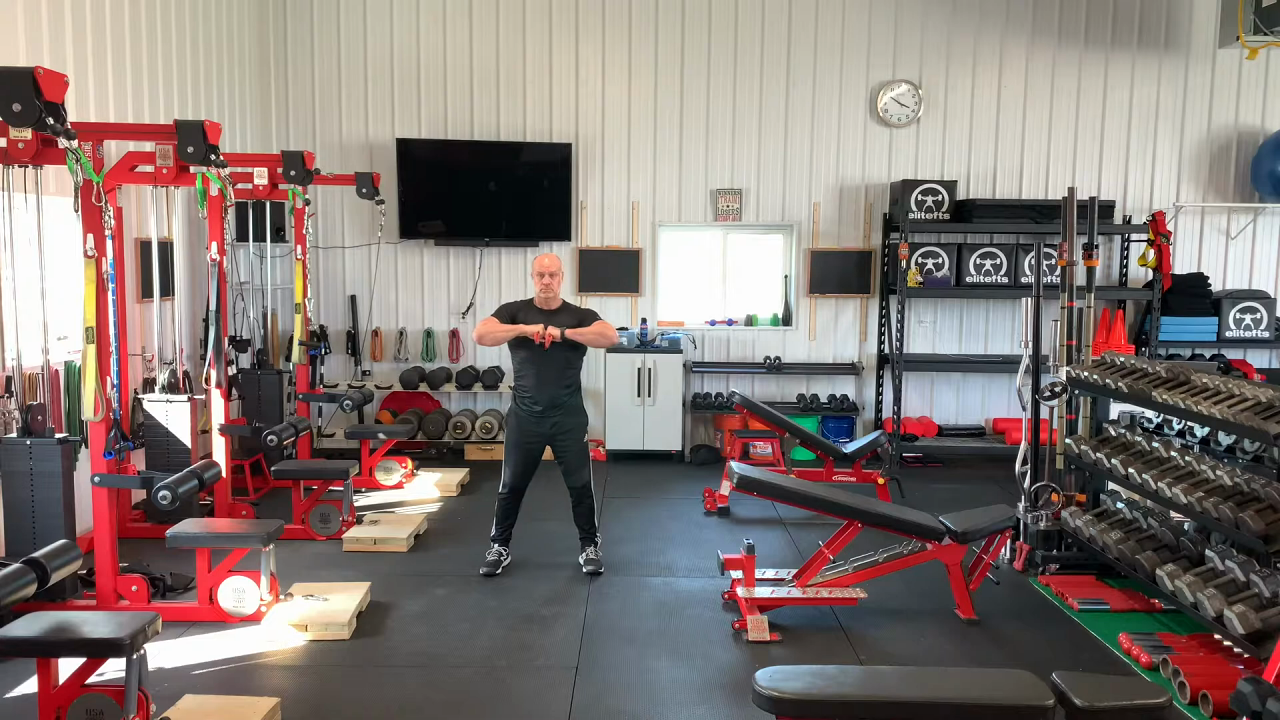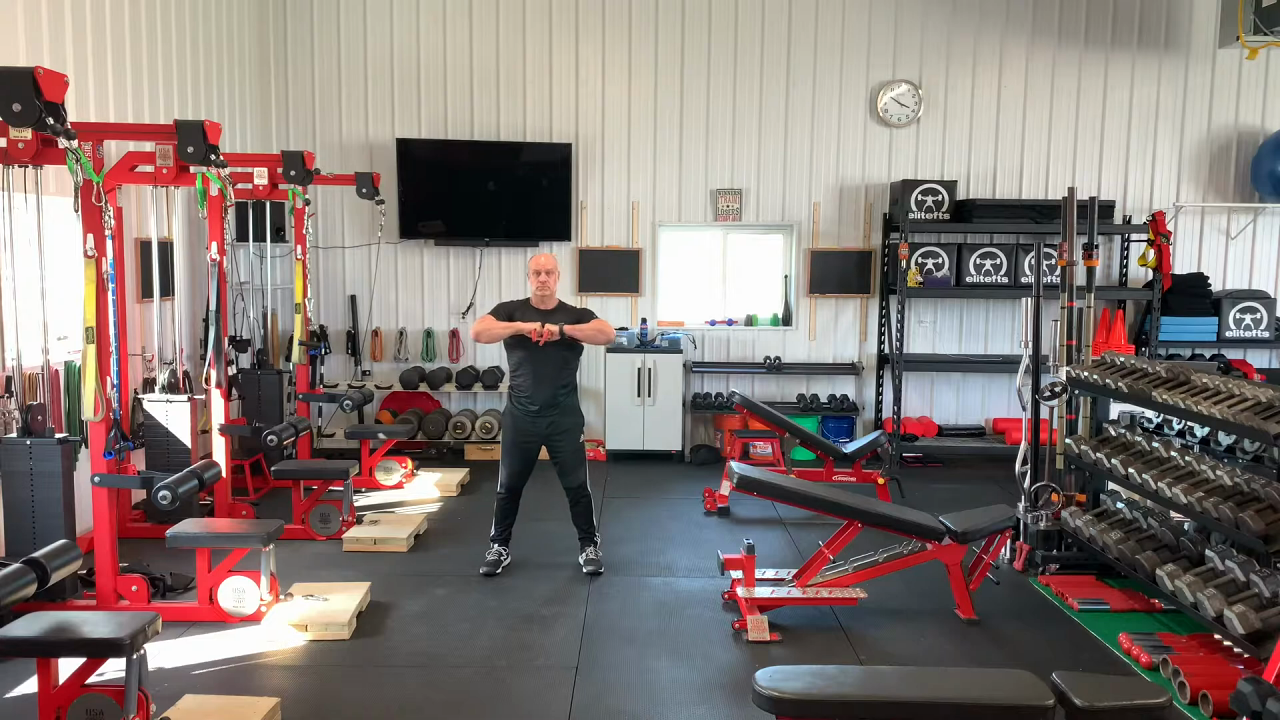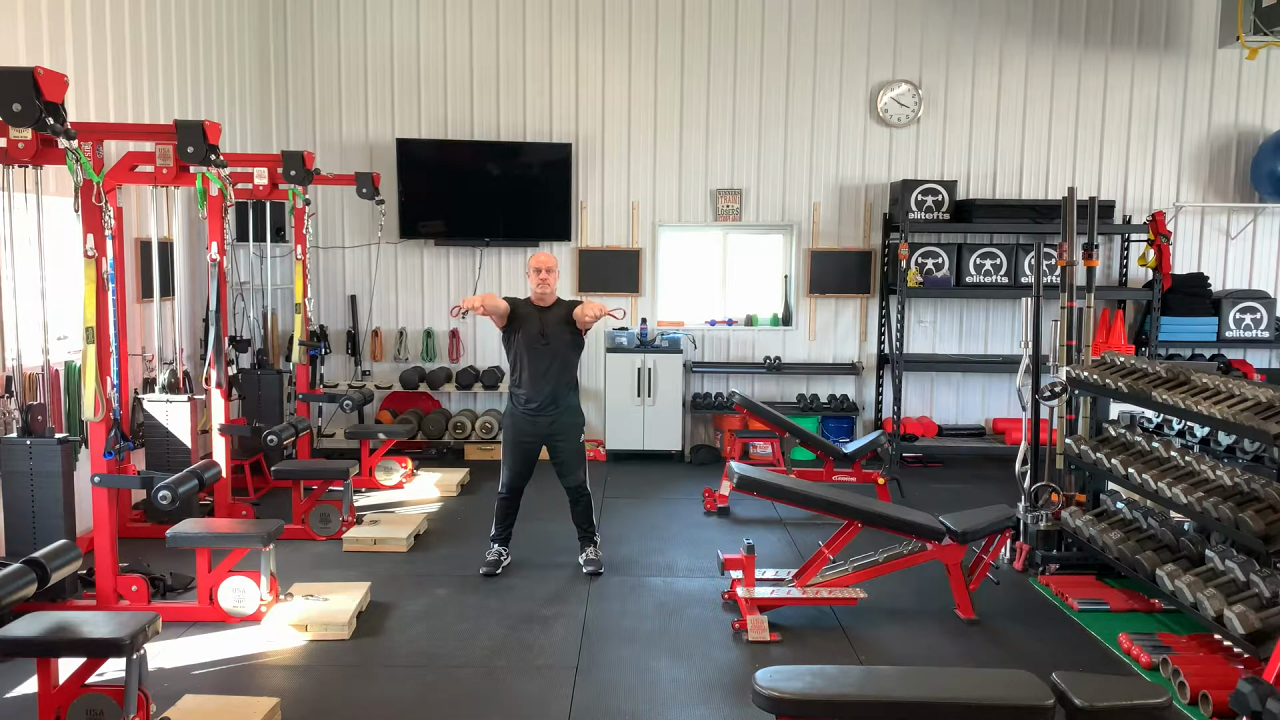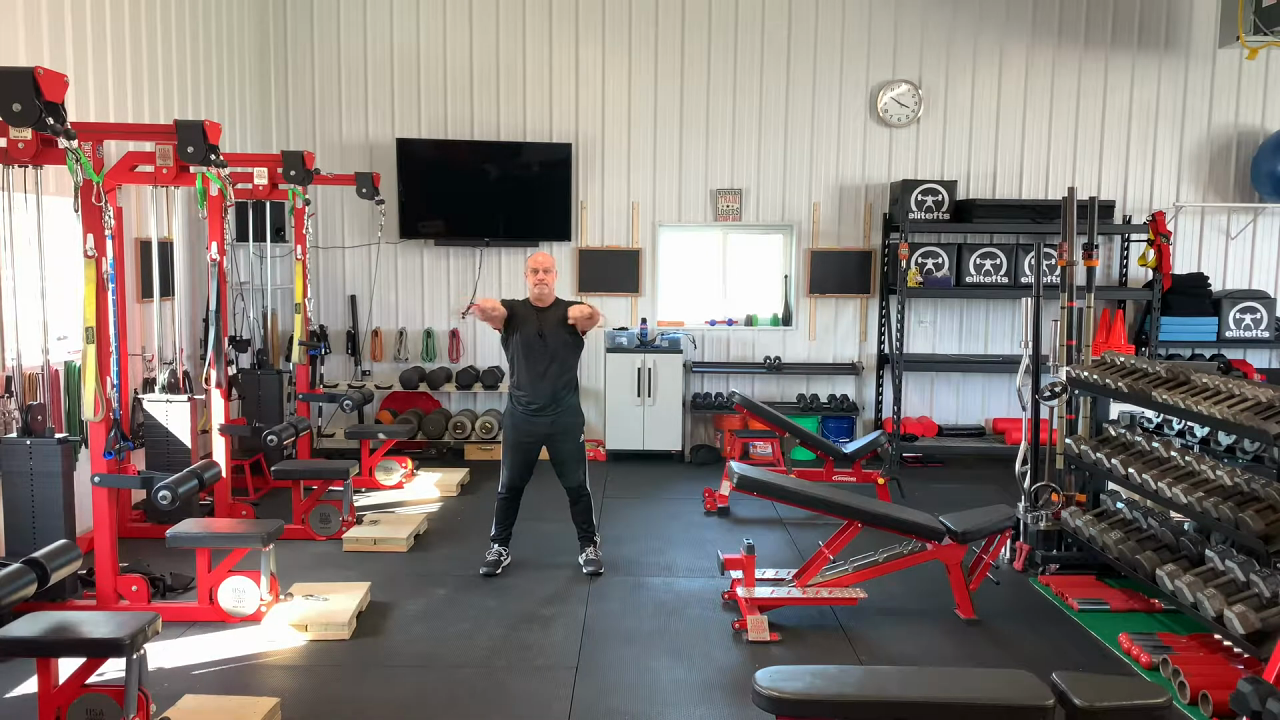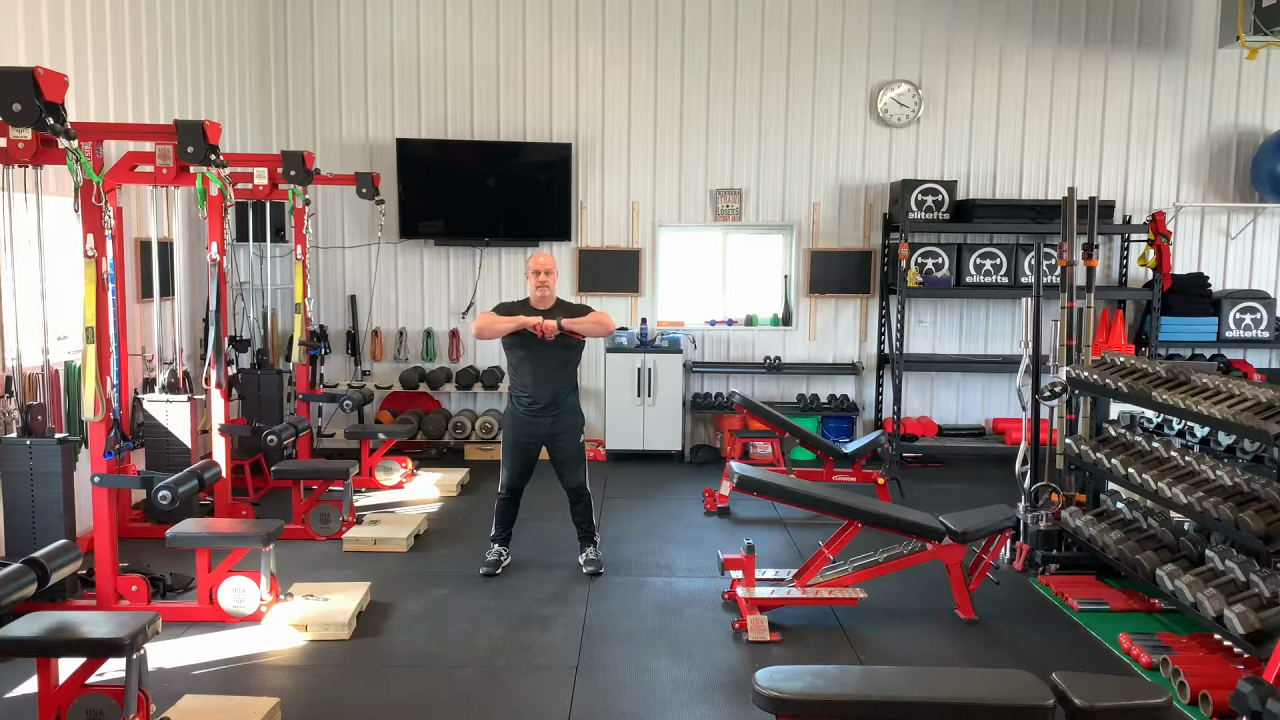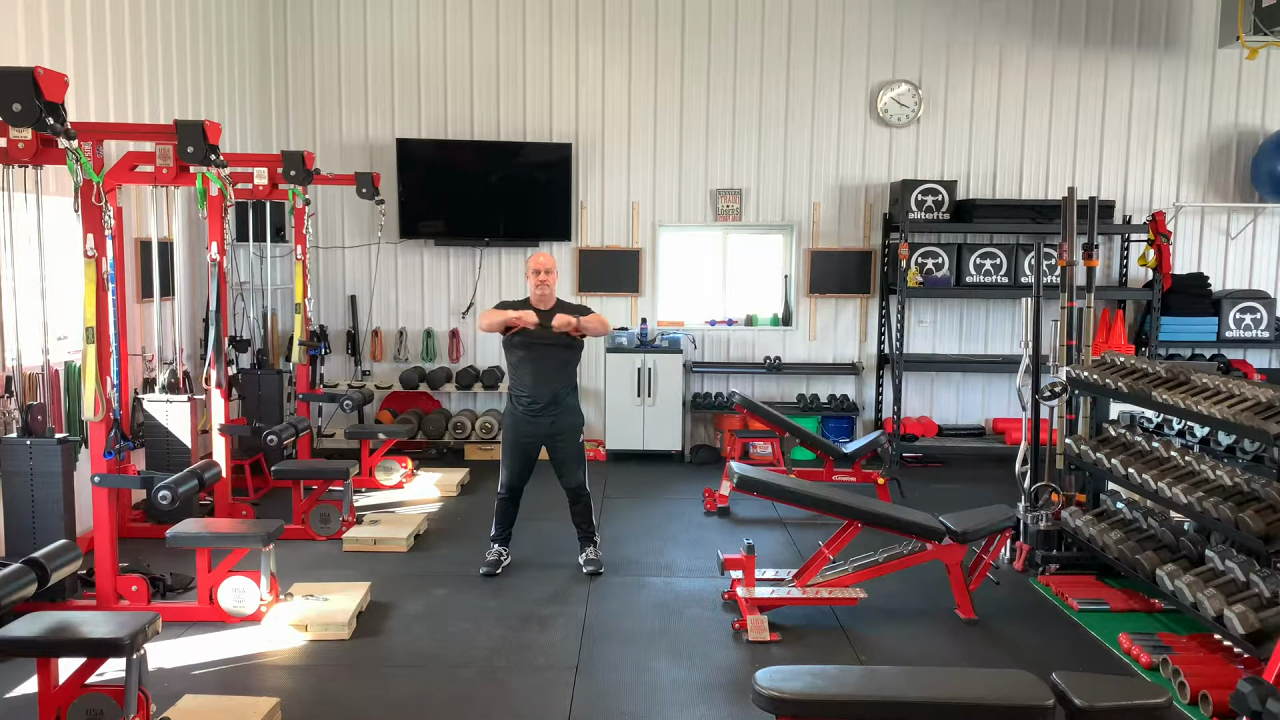
dt=0.5s
person 1, frame 1
left shoulder: (579, 316)
right shoulder: (514, 311)
left elbow: (610, 337)
right elbow: (480, 334)
left wrist: (563, 332)
right wrist: (524, 329)
left hip: (568, 418)
right hip: (524, 417)
left knee: (580, 486)
right knee: (511, 486)
left ankle: (589, 546)
right ankle: (499, 547)
person 1, frame 2
left shoulder: (576, 316)
right shoulder: (512, 310)
left elbow: (607, 334)
right elbow: (477, 332)
left wrist: (561, 329)
right wrist: (520, 326)
left hip: (564, 418)
right hip: (520, 417)
left knee: (577, 486)
right knee: (509, 486)
left ankle: (589, 546)
right ankle: (499, 547)
person 1, frame 3
left shoulder: (571, 311)
right shoulder: (514, 310)
left elbow: (586, 312)
right elbow: (495, 305)
left wrist: (593, 309)
right wrist: (480, 302)
left hip: (565, 417)
right hip: (521, 416)
left knee: (577, 486)
right knee: (510, 486)
left ankle: (589, 546)
right ankle: (499, 547)
person 1, frame 4
left shoulder: (570, 310)
right shoulder: (512, 310)
left elbow: (591, 317)
right elbow: (491, 314)
left wrist: (584, 313)
right wrist: (484, 306)
left hip: (565, 417)
right hip: (521, 417)
left knee: (577, 486)
right knee: (510, 486)
left ankle: (589, 547)
right ankle: (499, 547)
person 1, frame 5
left shoulder: (574, 312)
right shoulder: (511, 311)
left elbow: (607, 326)
right elbow: (479, 329)
left wrist: (560, 324)
right wrist: (524, 321)
left hip: (565, 418)
right hip: (521, 418)
left knee: (577, 487)
right knee: (509, 487)
left ankle: (589, 547)
right ankle: (499, 547)
person 1, frame 6
left shoulder: (573, 311)
right shoulder: (512, 309)
left elbow: (600, 326)
right elbow: (485, 322)
left wrist: (573, 321)
right wrist: (515, 317)
left hip: (565, 417)
right hip: (521, 417)
left knee: (576, 486)
right knee: (509, 487)
left ankle: (589, 547)
right ankle: (499, 548)
